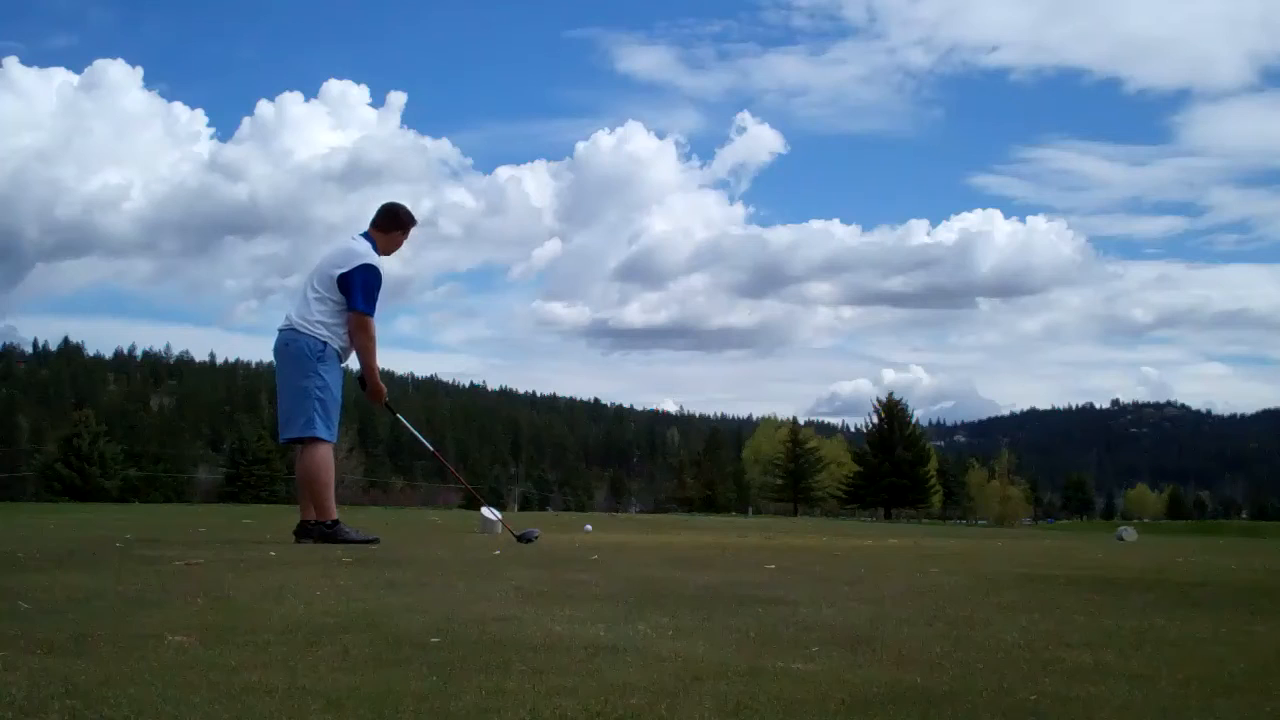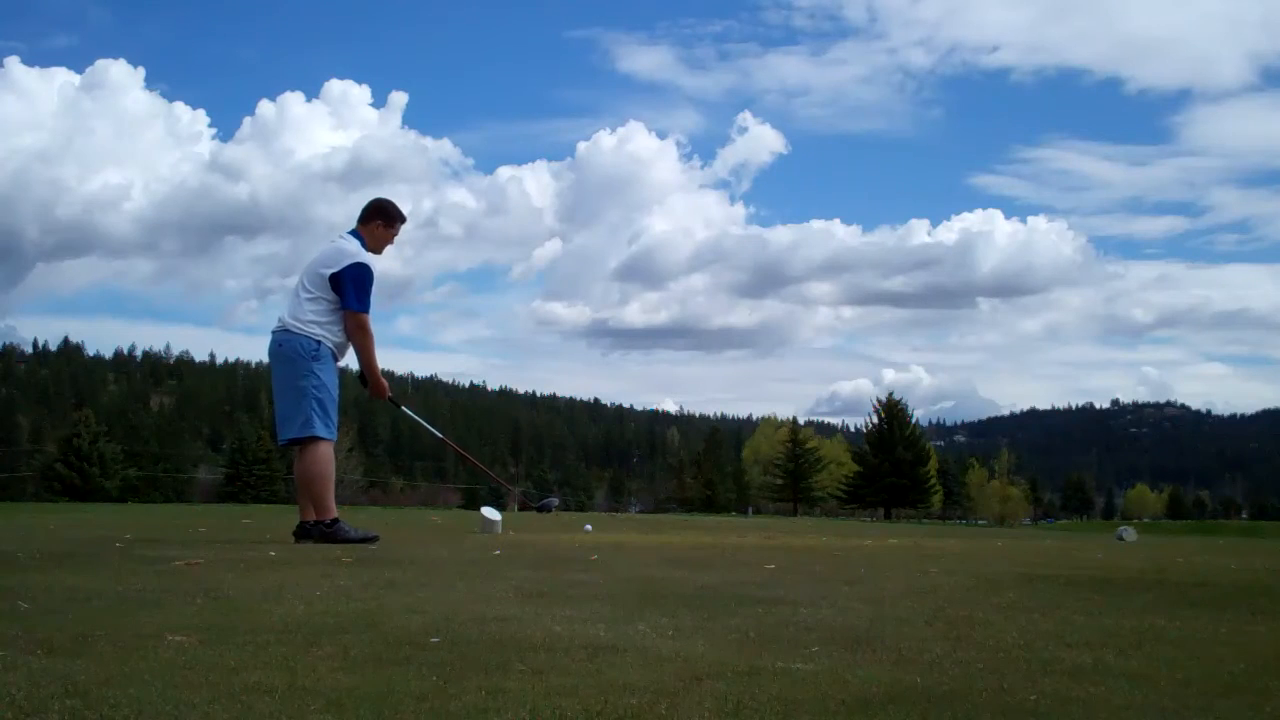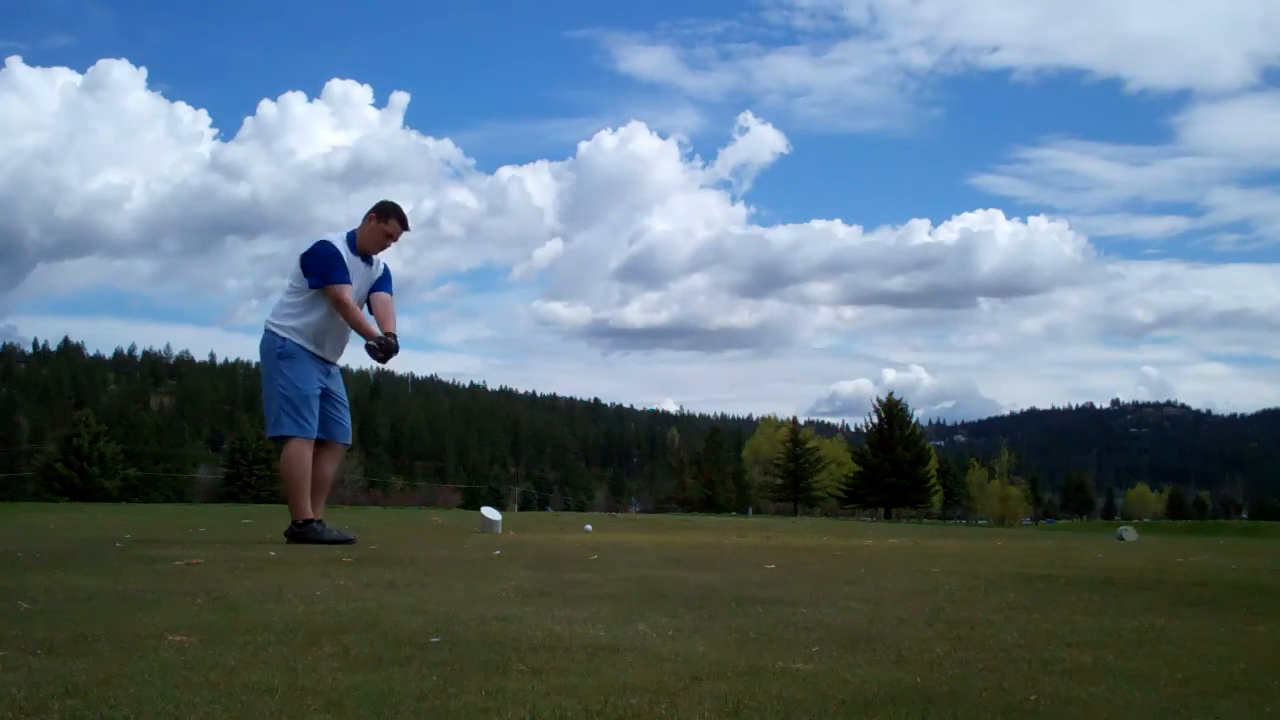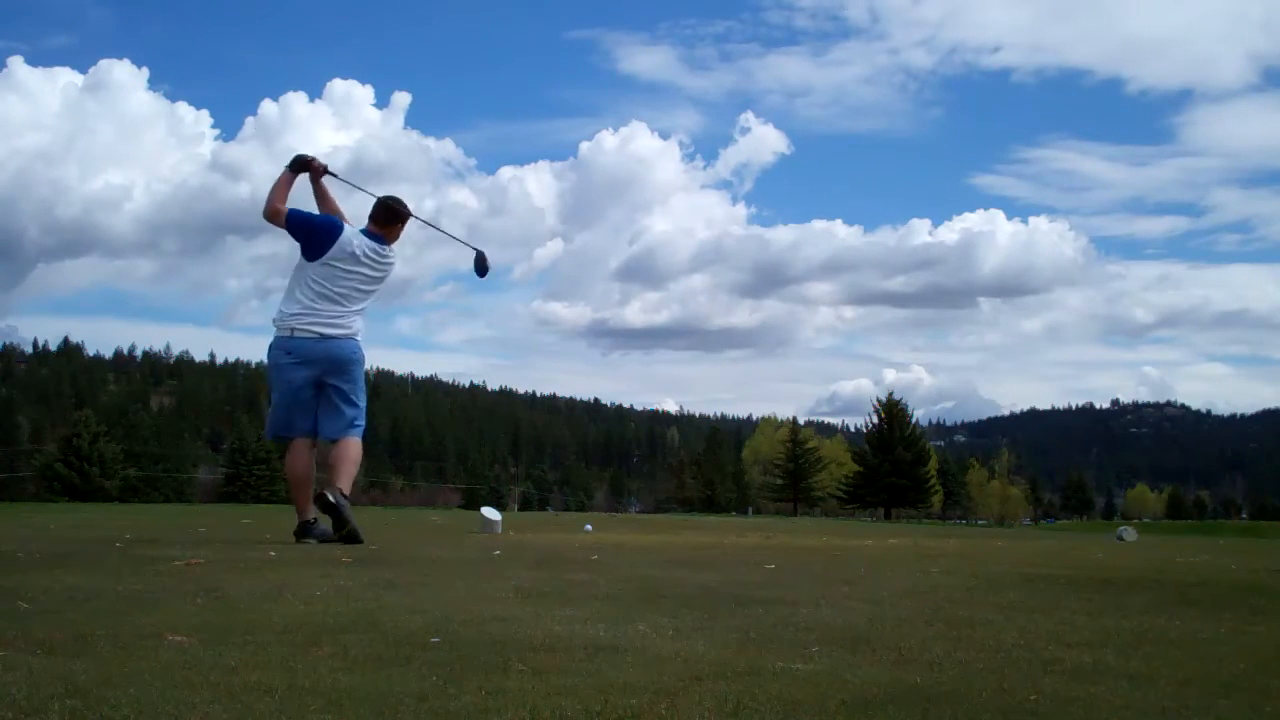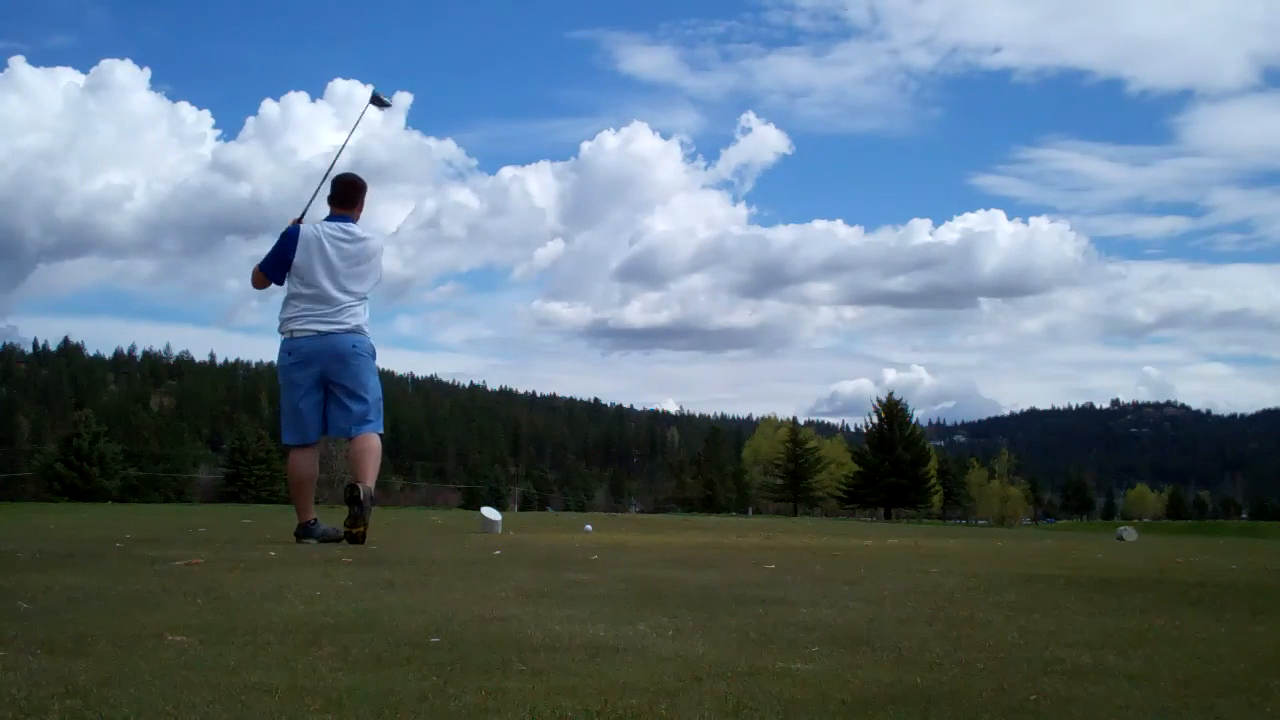
dt=1s
person 1, frame 1
left shoulder: (350, 249)
right shoulder: (367, 264)
right elbow: (360, 327)
left wrist: (368, 374)
right wrist: (373, 379)
left hip: (296, 342)
right hip: (313, 347)
left knee: (310, 438)
right knee: (319, 437)
left ankle: (309, 522)
right ankle: (328, 523)
person 1, frame 2
left shoulder: (339, 248)
right shoulder: (357, 262)
left elbow: (348, 323)
right elbow: (358, 327)
left wrist: (366, 372)
right wrist: (375, 377)
left hip: (291, 345)
right hip: (307, 348)
left knee: (309, 438)
right knee: (320, 436)
left ankle: (308, 523)
right ankle: (328, 523)
person 1, frame 3
left shoulder: (380, 269)
right shoulder: (329, 248)
left elbow: (383, 302)
right elbow: (342, 301)
left wrist: (388, 335)
right wrist: (371, 336)
left hip: (325, 360)
right hip: (291, 348)
left knee: (335, 441)
right knee: (300, 435)
left ankle: (312, 521)
right ankle: (303, 522)
person 1, frame 4
left shoulder: (334, 232)
right shoulder: (386, 261)
left elbow: (272, 211)
left wrist: (295, 170)
right wrist: (317, 181)
left hip: (293, 344)
right hip: (343, 349)
left knee: (299, 436)
right knee: (347, 432)
left ankle: (307, 521)
right ankle: (337, 494)
person 1, frame 5
left shoulder: (299, 236)
right shoulder: (374, 246)
left elbow: (258, 280)
left hip: (300, 344)
right hip: (350, 343)
left knee: (303, 438)
right knee: (364, 426)
left ankle: (307, 523)
right ankle: (364, 490)
